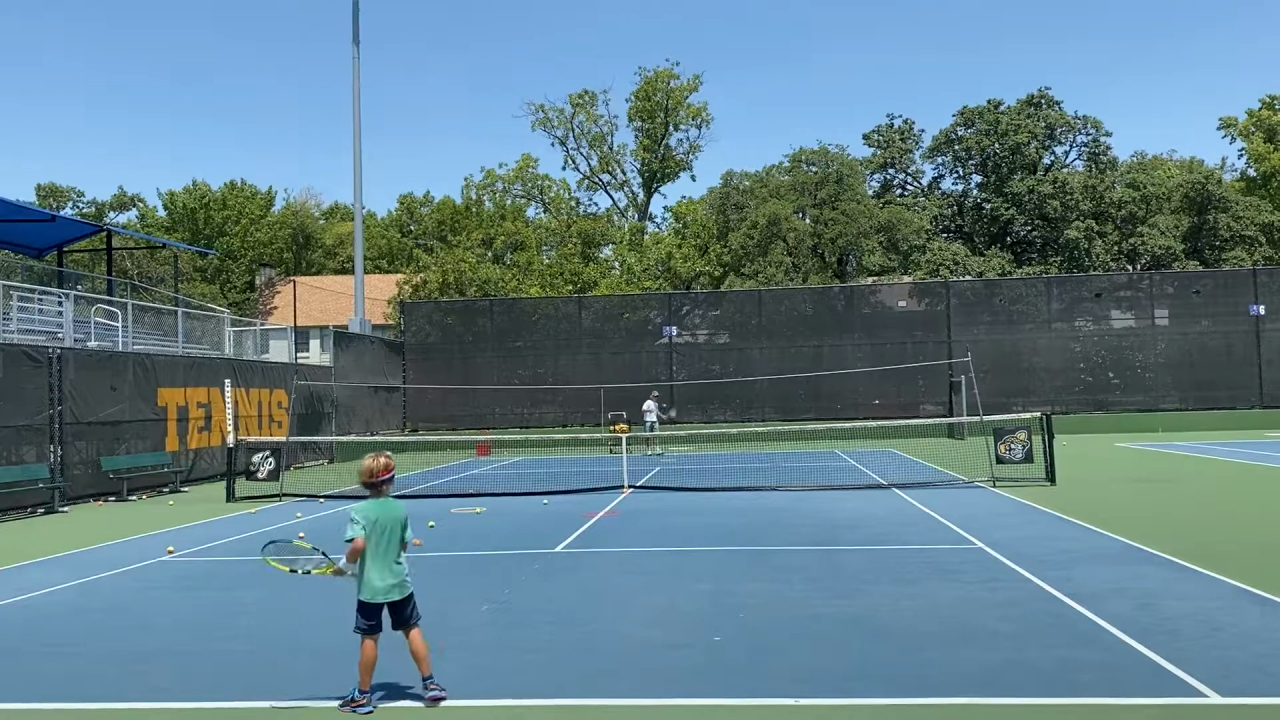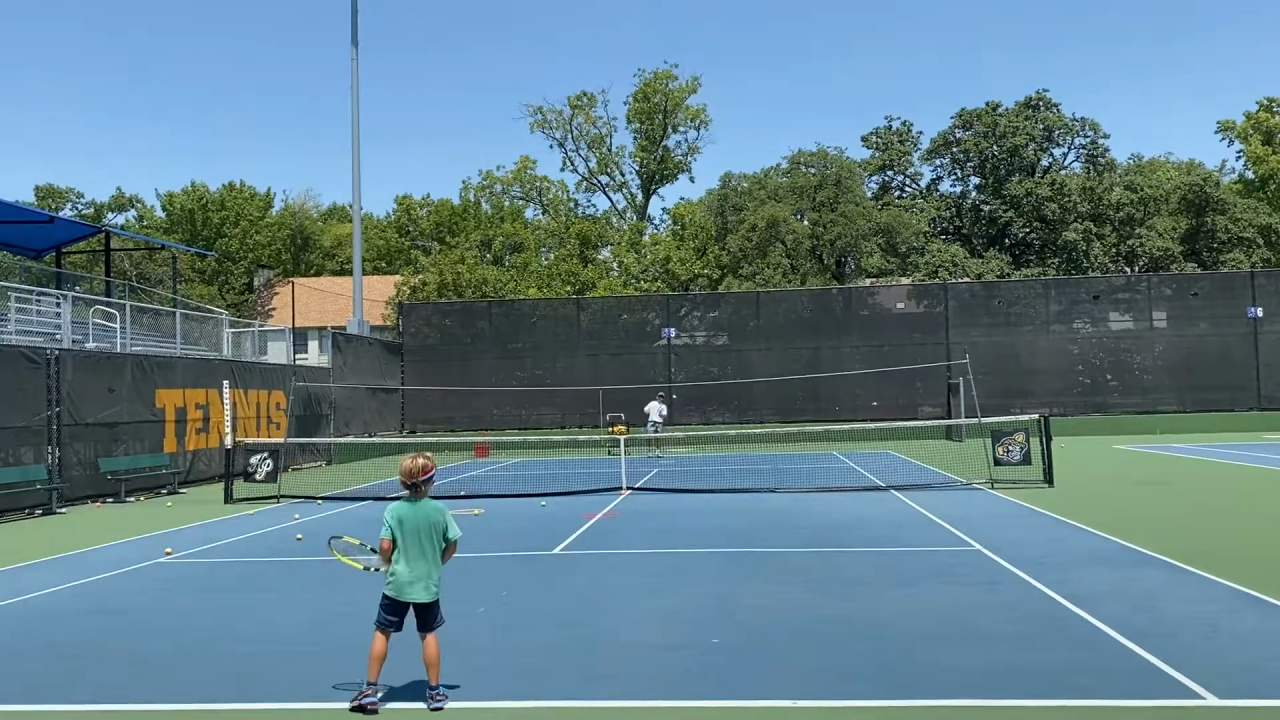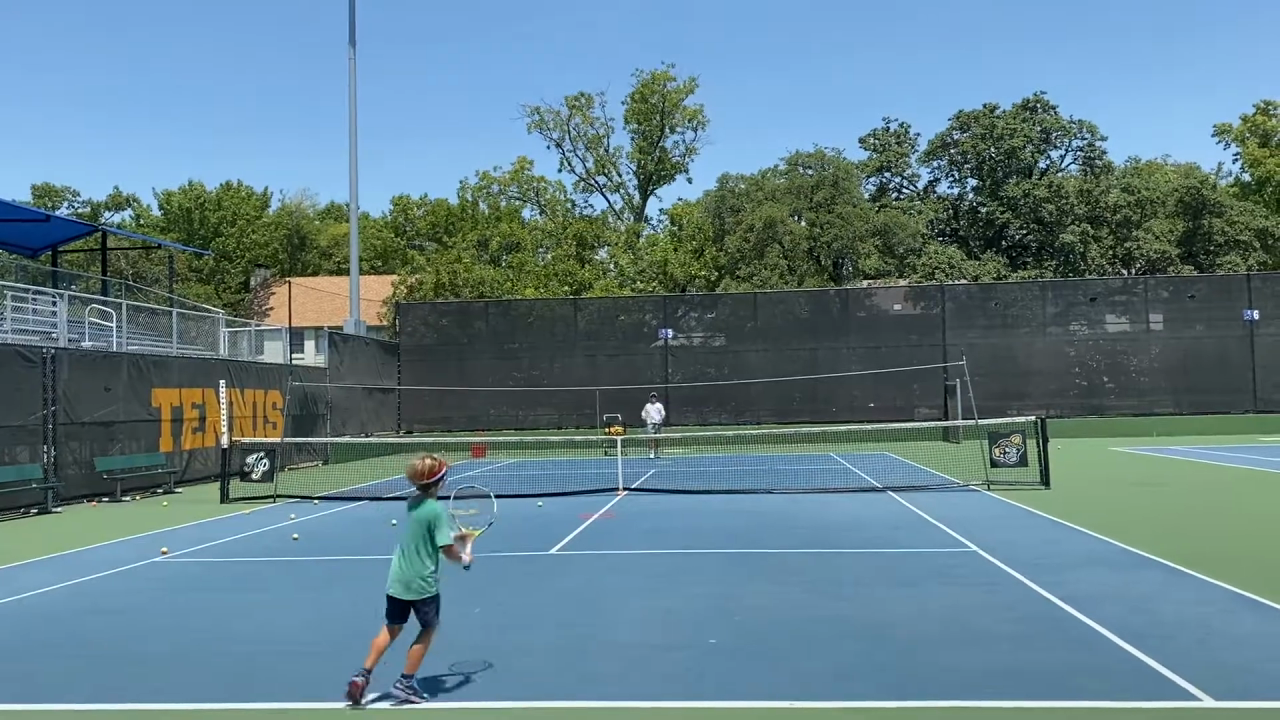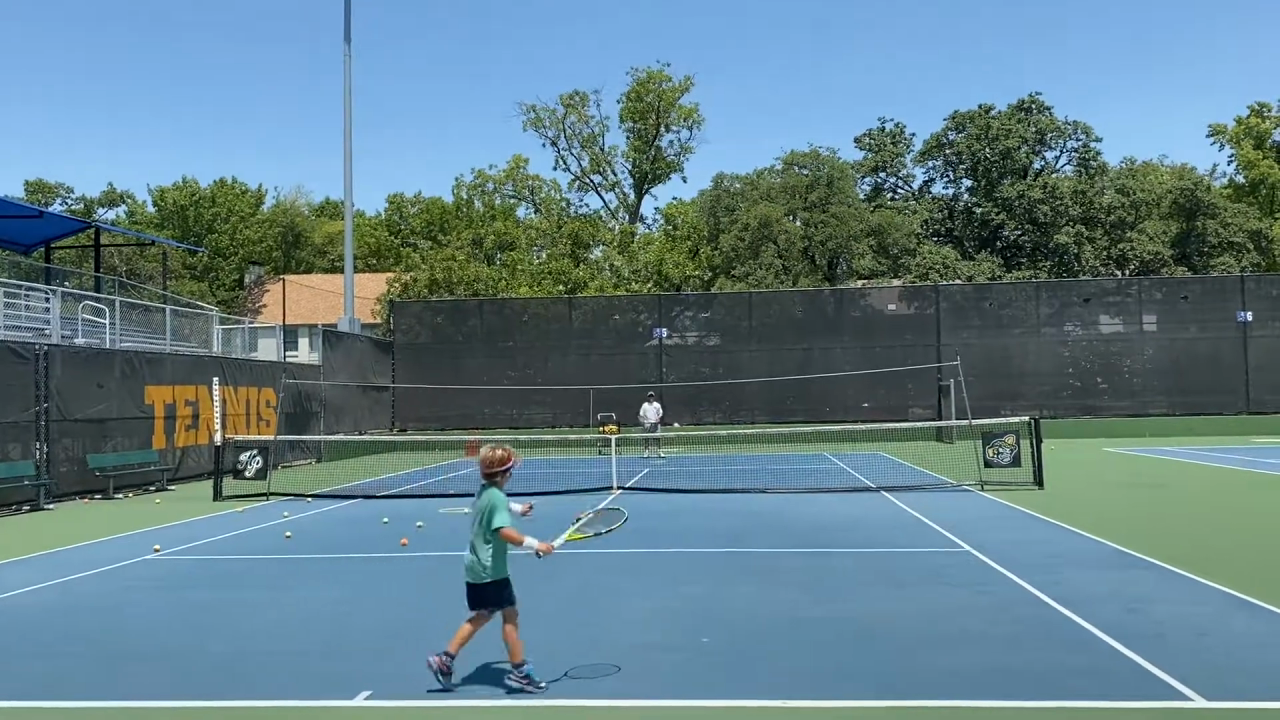
dt=0.5s
person 1, frame 1
left shoulder: (360, 511)
right shoulder: (400, 508)
left elbow: (358, 546)
right elbow: (403, 545)
left wrist: (344, 566)
left hip: (371, 586)
right hip: (399, 583)
left knee: (369, 638)
right knee: (412, 630)
left ankle: (363, 695)
right ankle: (429, 683)
person 1, frame 2
left shoulder: (394, 510)
right shoulder: (439, 510)
left elbow: (385, 547)
right elbow: (452, 546)
left wrist: (391, 565)
left hip: (397, 584)
right hip: (428, 585)
left knee: (382, 633)
right knee: (428, 636)
left ankle: (370, 689)
right ankle: (435, 692)
person 1, frame 3
left shoulder: (411, 505)
right shoulder: (437, 511)
right elbow: (447, 550)
left wrist: (453, 535)
right wrist: (463, 557)
left hip: (397, 579)
right hip: (423, 583)
left knee: (390, 628)
right knee: (429, 628)
left ankle: (362, 677)
right ankle: (405, 682)
person 1, frame 4
left shoulder: (483, 491)
right shoulder: (497, 497)
right elbow: (503, 531)
left wrist: (518, 509)
right wrist: (534, 543)
left hip: (475, 566)
right hip: (491, 570)
left knee: (482, 614)
right knee: (510, 614)
left ankle: (445, 660)
right ankle: (519, 672)
